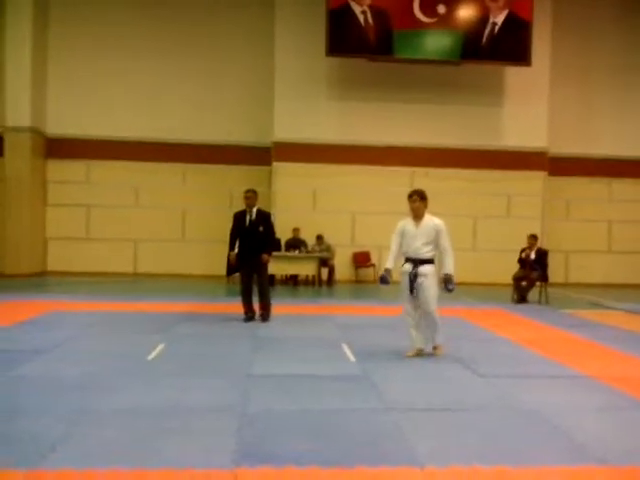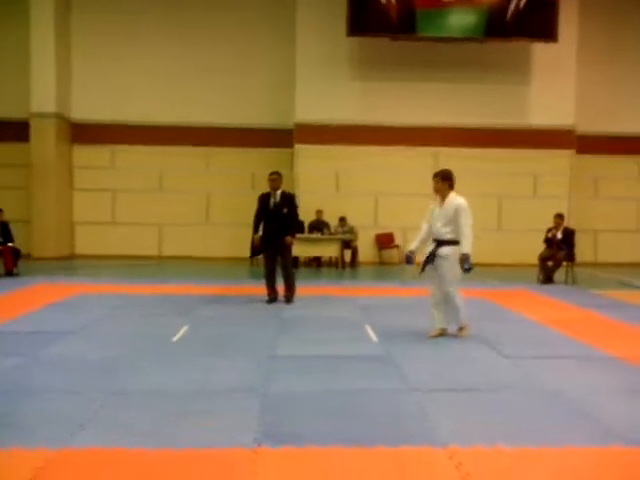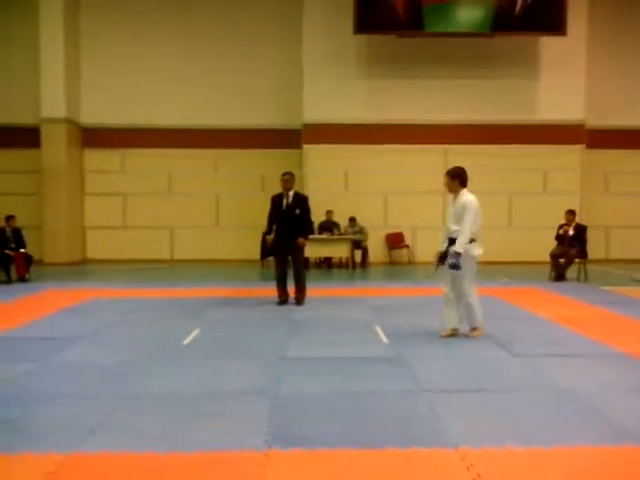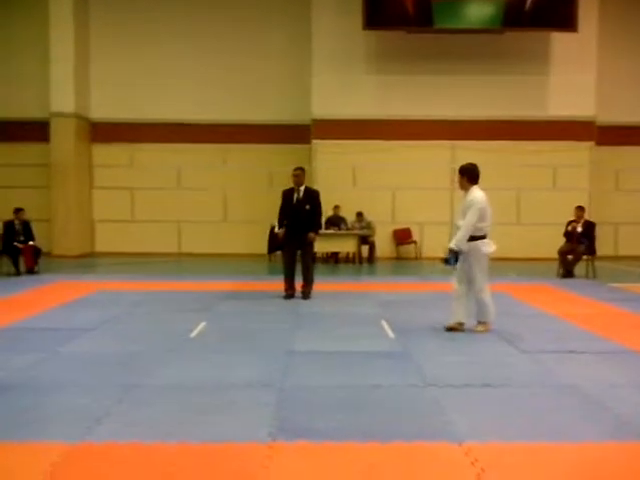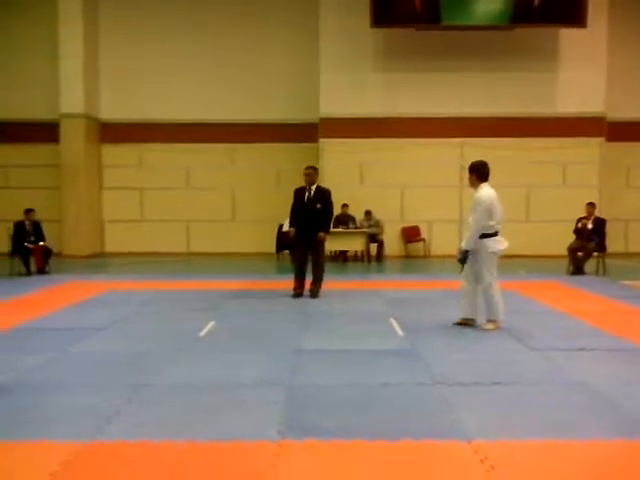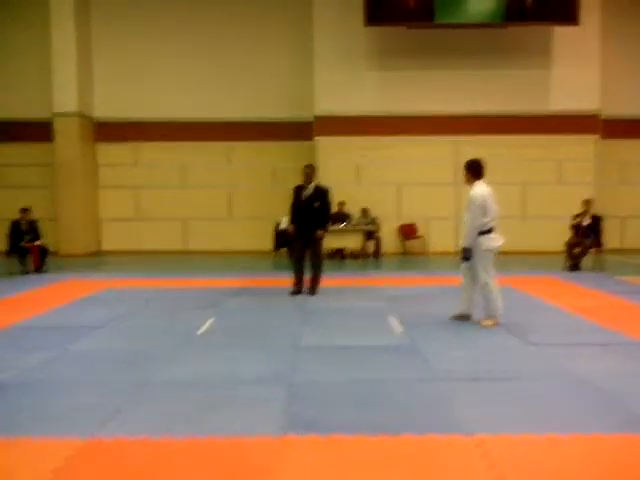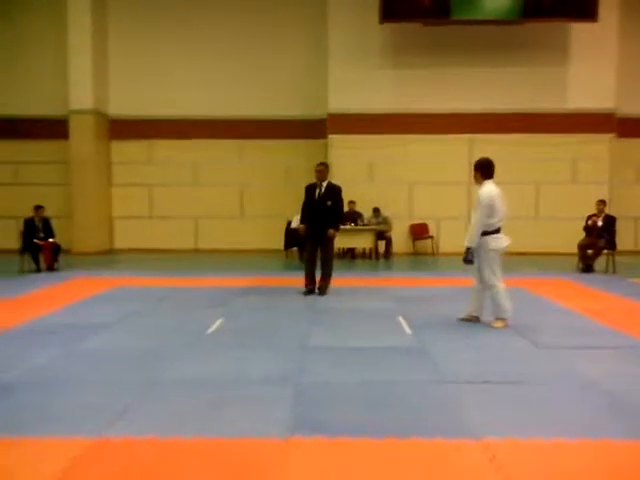
dt=0.2s
person 1, frame 1
left shoulder: (436, 224)
right shoulder: (403, 225)
left elbow: (445, 249)
right elbow: (395, 248)
left wrist: (448, 273)
right wrist: (388, 268)
left hip: (427, 270)
right hip: (409, 270)
left knee: (429, 308)
right knee: (411, 310)
left ankle: (436, 343)
right ankle: (418, 346)
person 1, frame 2
left shoulder: (459, 203)
right shoulder: (436, 205)
left elbow: (465, 230)
right elbow: (427, 228)
left wrist: (465, 253)
right wrist: (413, 248)
left hip: (450, 251)
right hip: (436, 250)
left knee: (450, 290)
right knee: (437, 291)
left ankle: (462, 324)
right ankle: (441, 325)
person 1, frame 3
left shoulder: (469, 201)
right shoulder: (454, 201)
left elbow: (466, 229)
left wrist: (457, 252)
right wrist: (444, 249)
left hip: (463, 250)
right hip: (453, 248)
left knee: (466, 290)
right knee: (450, 290)
left ankle: (476, 325)
right ankle: (452, 326)
person 1, frame 4
left shoulder: (477, 198)
right shoulder: (471, 196)
left elbow: (468, 226)
left wrist: (453, 247)
left hip: (476, 247)
right hip: (468, 246)
left knee: (479, 285)
right knee: (460, 284)
left ankle: (485, 321)
right ankle: (459, 320)
person 1, frame 5
left shoulder: (483, 196)
right shoulder: (486, 193)
left elbow: (476, 226)
left wrist: (465, 248)
left hip: (486, 244)
right hip: (481, 242)
left knee: (488, 282)
right knee: (469, 279)
left ankle: (494, 319)
right ankle: (469, 316)
person 1, frame 6
left shoulder: (476, 194)
right shoulder: (485, 190)
left elbow: (472, 223)
left wrist: (465, 246)
left hip: (481, 241)
right hip: (482, 238)
left knee: (485, 279)
right knee: (468, 275)
left ankle: (493, 314)
right ankle: (466, 311)
person 1, frame 7
left shoulder: (485, 193)
right shoulder: (494, 190)
left elbow: (478, 223)
left wrist: (469, 246)
left hip: (487, 241)
right hip: (490, 238)
left knee: (492, 280)
right knee: (480, 279)
left ankle: (502, 316)
right ankle: (475, 313)
person 2, frame 1
left shoulder: (265, 215)
right shoulder: (238, 216)
left elbow: (271, 235)
right elbow: (234, 234)
left wrist: (267, 253)
right wrist: (232, 251)
left hip: (260, 256)
right hip: (244, 255)
left knee: (263, 285)
right knee: (245, 285)
left ankle: (265, 312)
right ankle: (249, 312)
person 2, frame 2
left shoulder: (289, 197)
right shoulder: (263, 198)
left elbow: (294, 218)
right elbow: (258, 216)
left wrist: (291, 235)
right wrist: (256, 233)
left hip: (284, 238)
right hip: (268, 237)
left knee: (287, 267)
right knee: (269, 267)
left ankle: (289, 294)
right ankle: (272, 294)
person 2, frame 3
left shoulder: (302, 198)
right shoulder: (275, 198)
left elbow: (307, 219)
right elbow: (271, 217)
left wrist: (304, 236)
right wrist: (269, 234)
left hip: (296, 239)
right hip: (280, 239)
left knee: (298, 268)
right knee: (280, 269)
left ankle: (300, 296)
right ankle: (283, 296)
person 2, frame 4
left shoulder: (313, 193)
right shoulder: (286, 193)
left elbow: (317, 214)
right elbow: (282, 211)
left wrist: (314, 231)
right wrist: (280, 227)
left hip: (306, 234)
right hip: (290, 233)
left knee: (307, 263)
right knee: (288, 263)
left ankle: (306, 290)
right ankle: (289, 290)
person 2, frame 5
left shoulder: (325, 193)
right shoulder: (298, 192)
left elbow: (329, 213)
right elbow: (294, 210)
left wrist: (324, 231)
right wrist: (292, 226)
left hip: (317, 233)
right hip: (301, 232)
left knee: (317, 262)
right knee: (299, 261)
left ankle: (315, 289)
right ankle: (298, 288)
person 2, frame 6
left shoulder: (322, 191)
right shoulder: (297, 190)
left elbow: (326, 212)
right elbow: (294, 208)
left wrist: (322, 229)
right wrist: (292, 224)
left hip: (315, 231)
right hip: (300, 230)
left knee: (316, 259)
right knee: (298, 258)
left ankle: (313, 286)
right ankle: (298, 285)
person 2, frame 7
left shoulder: (335, 189)
right shoulder: (309, 188)
left elbow: (339, 211)
right elbow: (305, 207)
left wrist: (334, 228)
right wrist: (302, 223)
left hip: (327, 230)
right hip: (311, 229)
left knee: (326, 259)
right knee: (309, 258)
left ankle: (323, 286)
right ankle: (310, 285)
